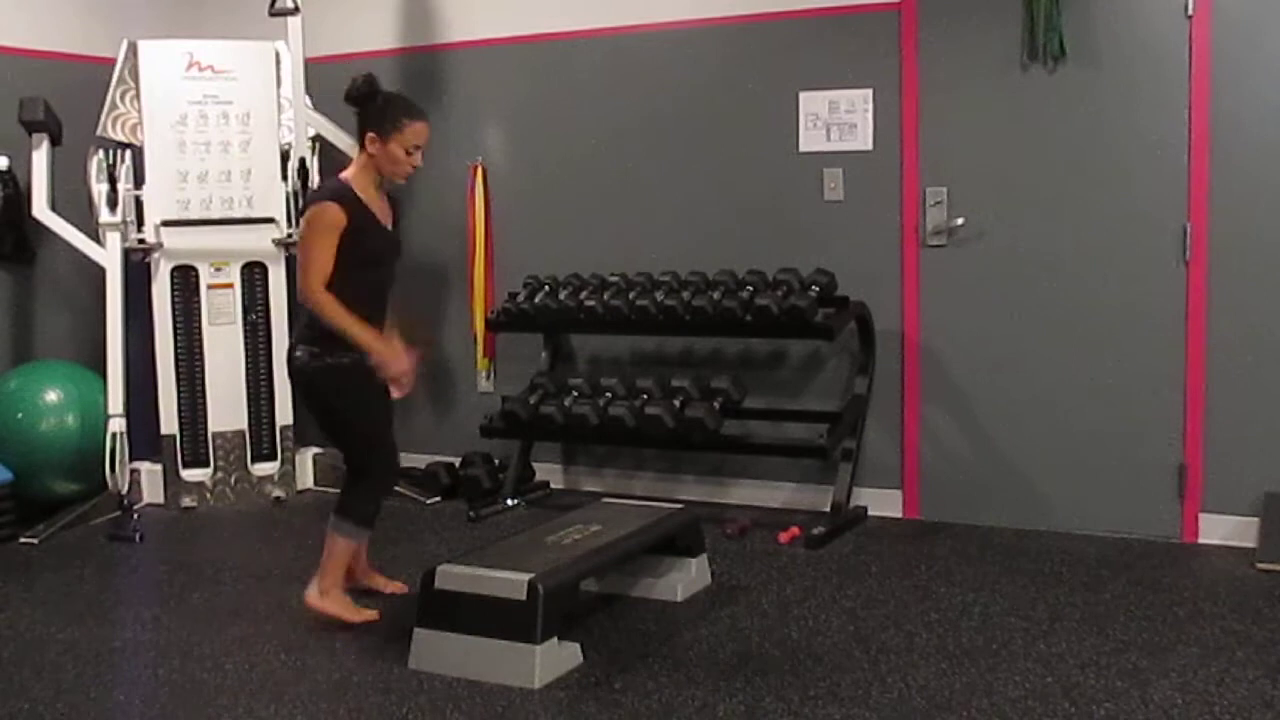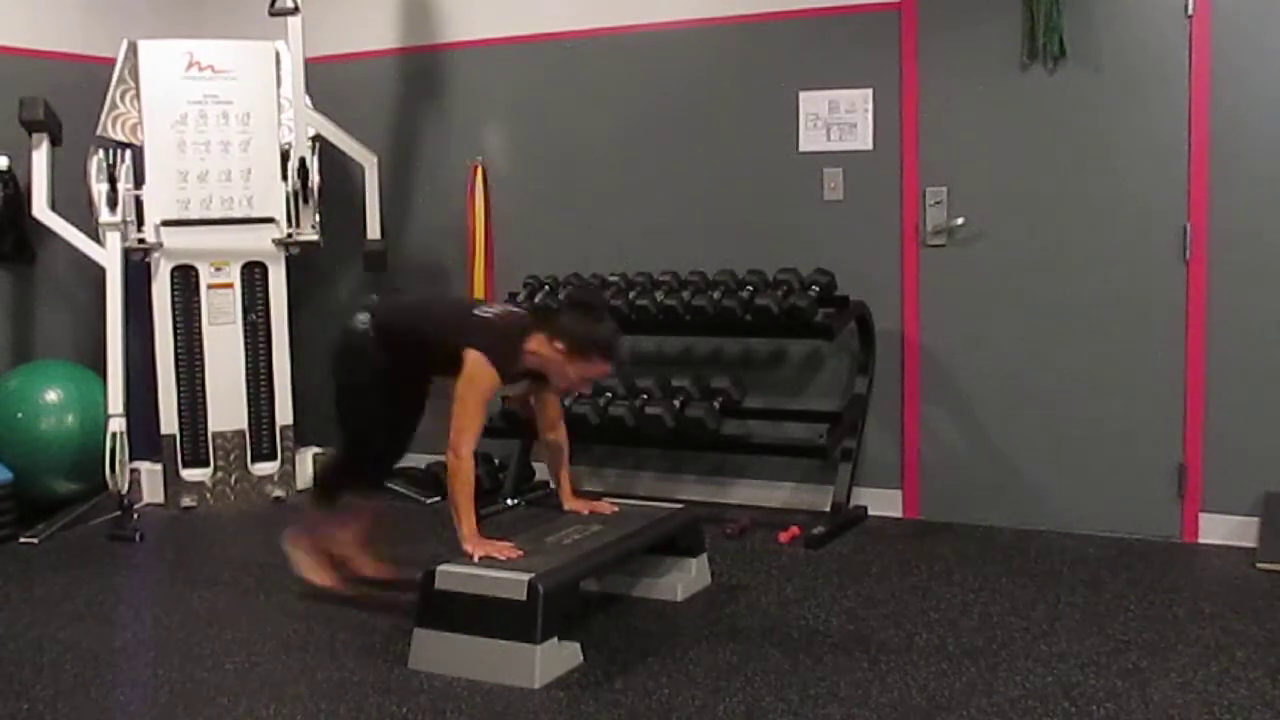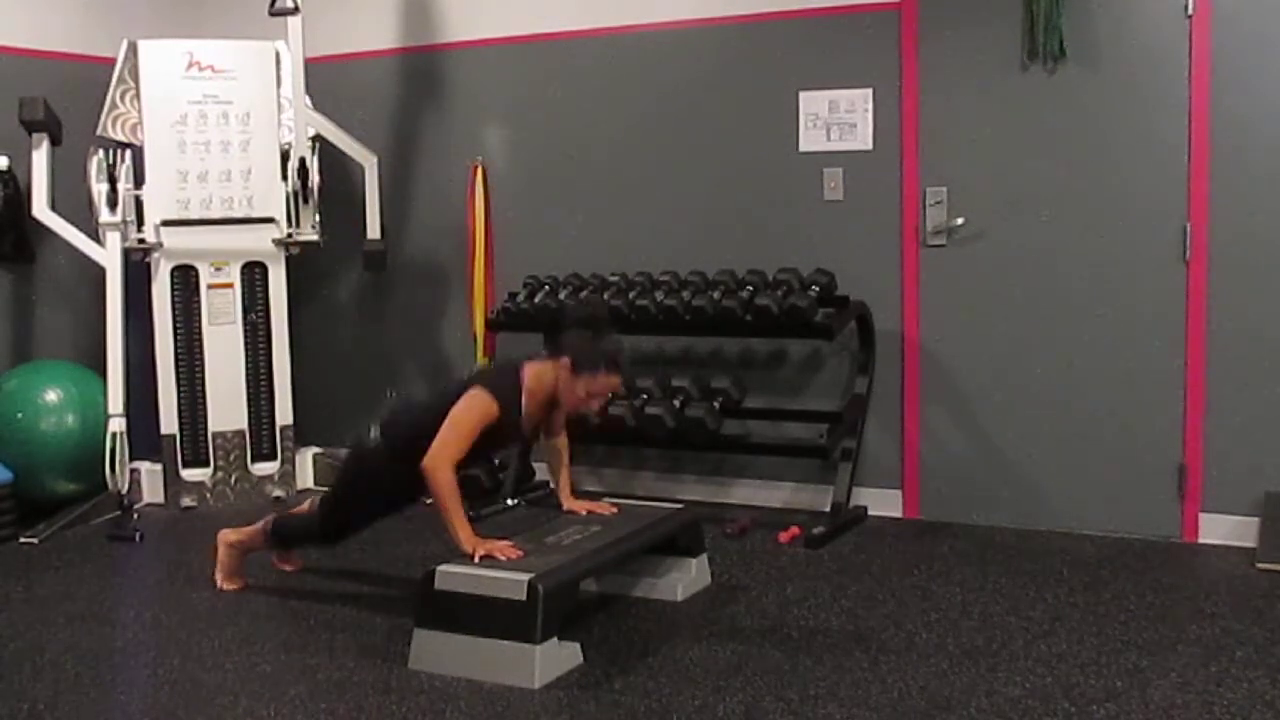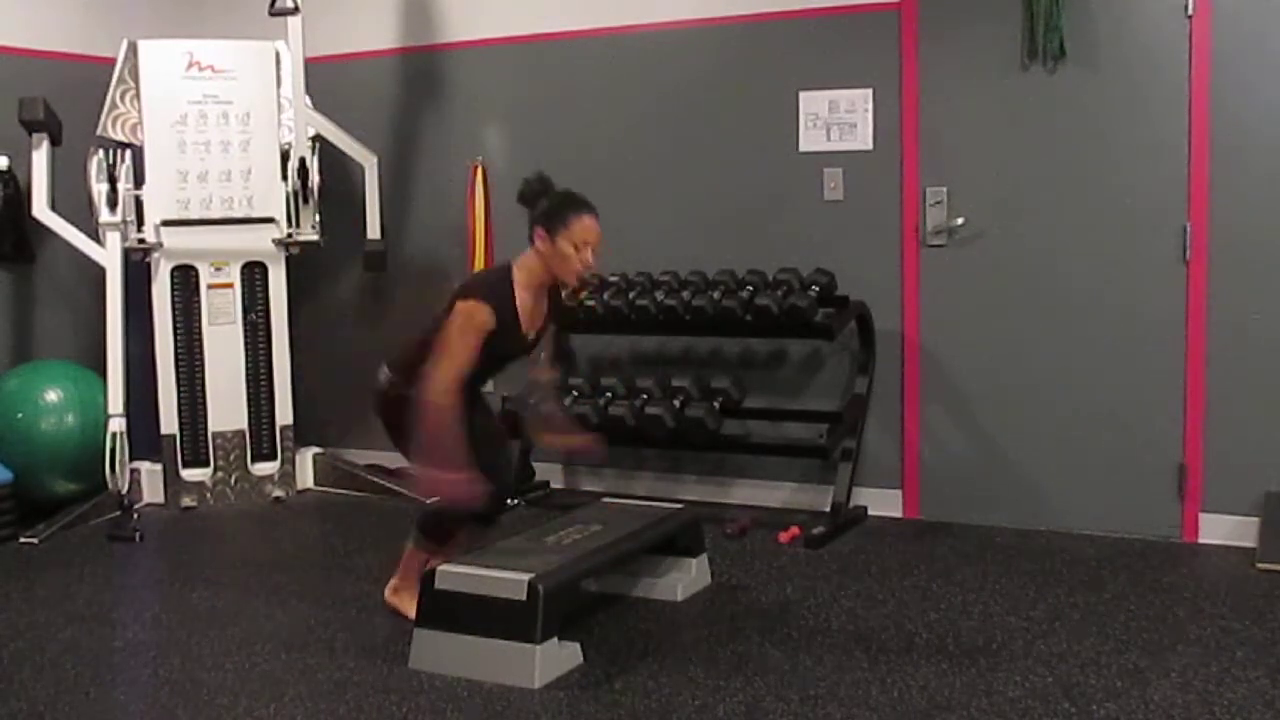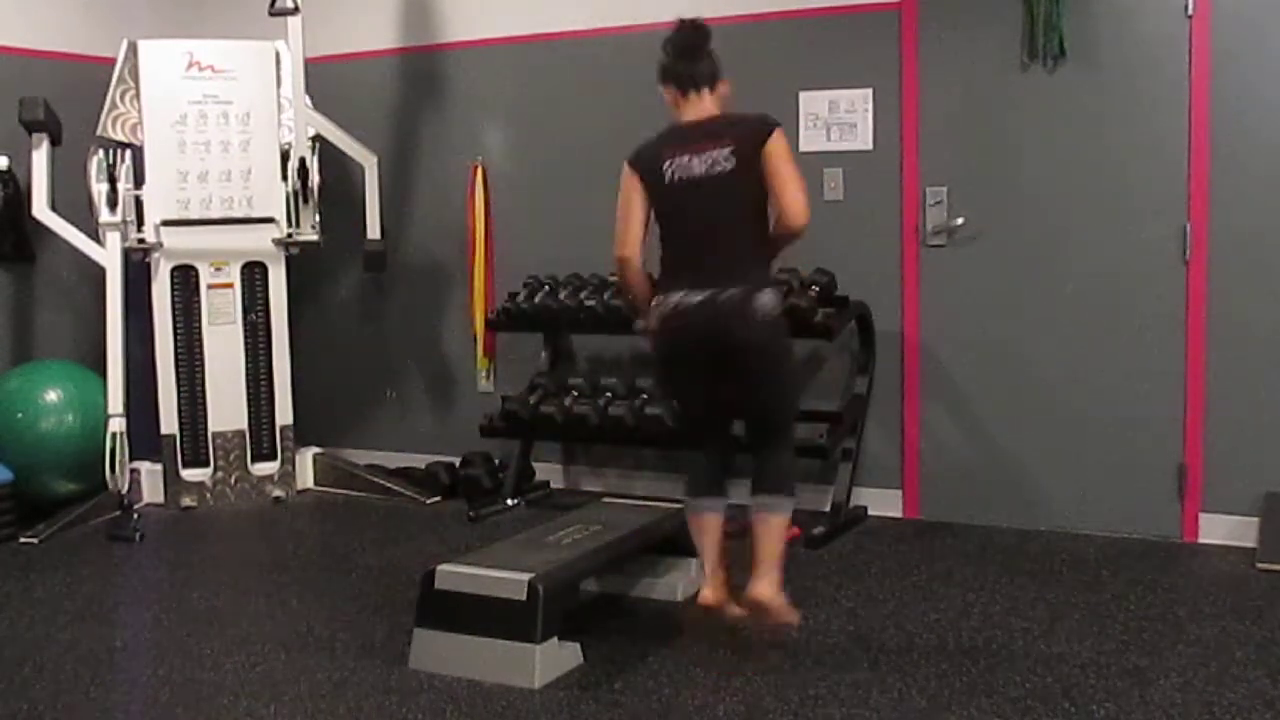
dt=1s
person 1, frame 1
left shoulder: (386, 203)
right shoulder: (331, 202)
right elbow: (313, 290)
left wrist: (395, 351)
right wrist: (375, 344)
left hip: (360, 360)
right hip: (326, 361)
left knee: (368, 467)
right knee: (379, 467)
left ankle: (358, 570)
right ankle: (325, 586)
person 1, frame 2
left shoulder: (548, 352)
right shoulder: (491, 355)
left elbow: (552, 432)
right elbow: (459, 452)
left wrist: (568, 497)
right wrist: (470, 538)
left hip: (416, 351)
right hip: (369, 343)
left knee: (384, 455)
right knee: (363, 453)
left ankle: (349, 546)
right ankle: (305, 540)
person 1, frame 3
left shoulder: (554, 383)
right shoulder: (494, 393)
left elbow: (554, 437)
right elbow: (435, 463)
left wrist: (566, 496)
right wrist: (467, 539)
right hip: (394, 448)
left knee: (341, 512)
right knee: (331, 524)
left ankle: (282, 543)
right ankle: (236, 544)
person 1, frame 4
left shoulder: (551, 296)
right shoulder: (484, 299)
left elbow: (543, 369)
right elbow: (439, 385)
left wrist: (546, 425)
right wrist: (436, 460)
left hip: (460, 400)
right hip: (409, 394)
left knee: (498, 486)
right knee: (464, 496)
right ankle: (403, 587)
person 1, frame 5
left shoulder: (647, 157)
right shoulder: (760, 131)
left elbow: (627, 255)
right elbow: (795, 215)
left wrist: (651, 310)
right wrist: (758, 252)
left hip: (683, 314)
right hip: (749, 308)
left knee: (709, 447)
right knee: (772, 444)
left ankle: (715, 581)
right ankle: (765, 581)
